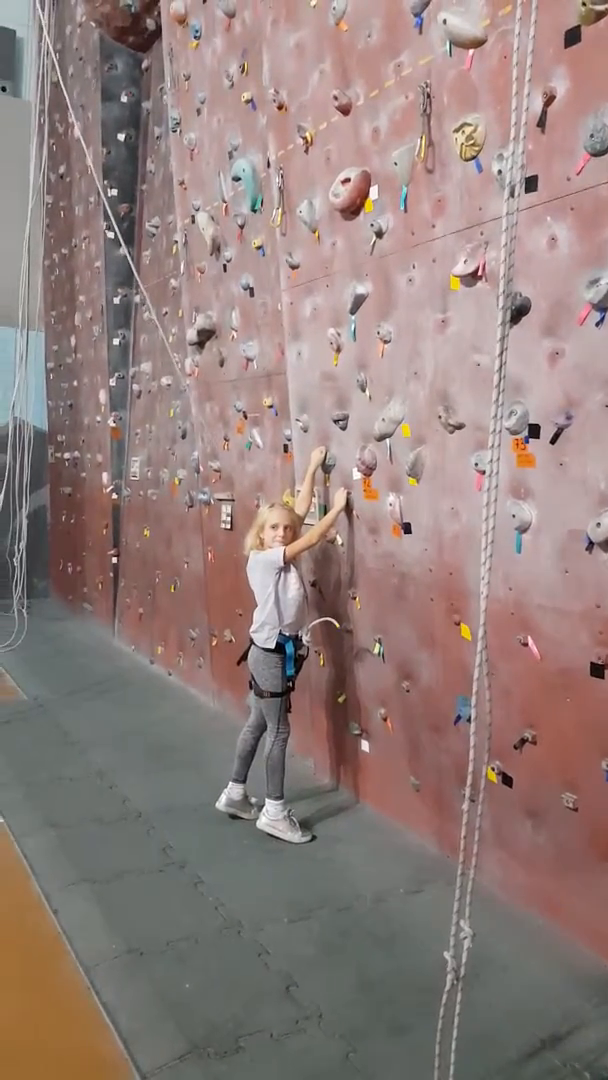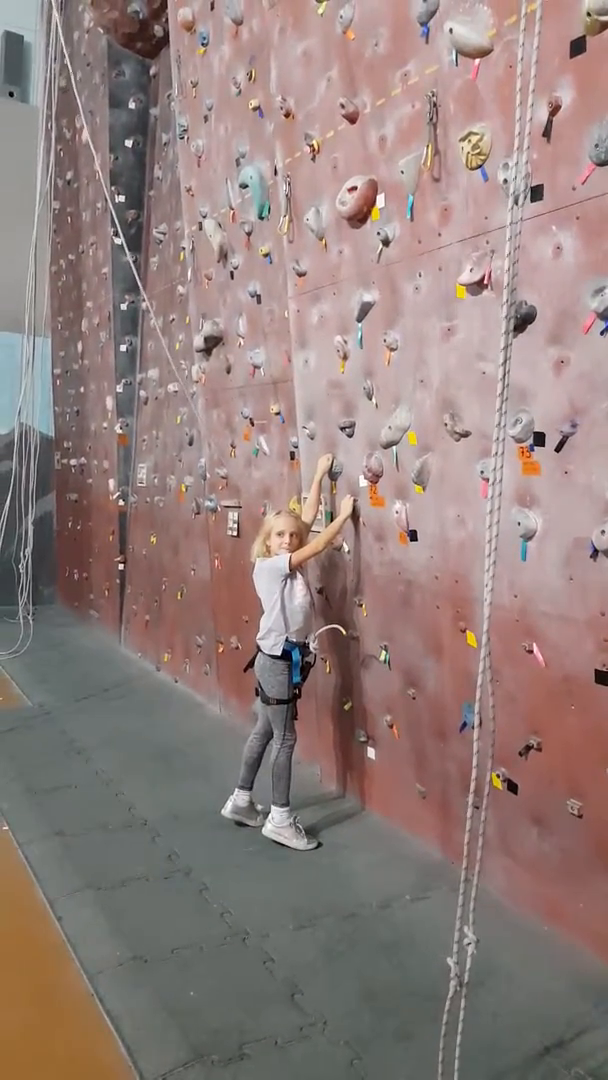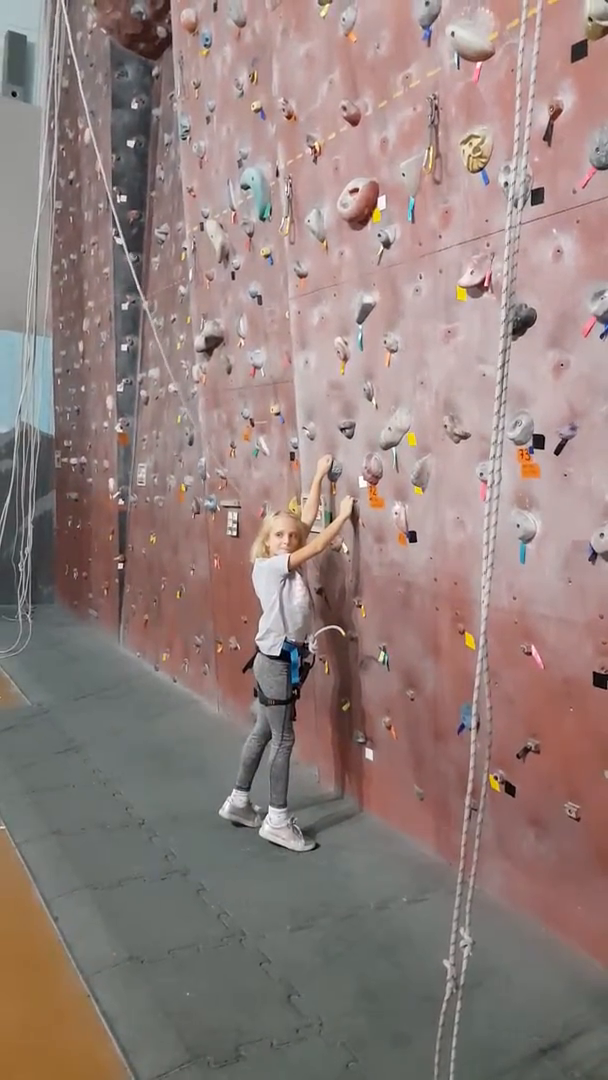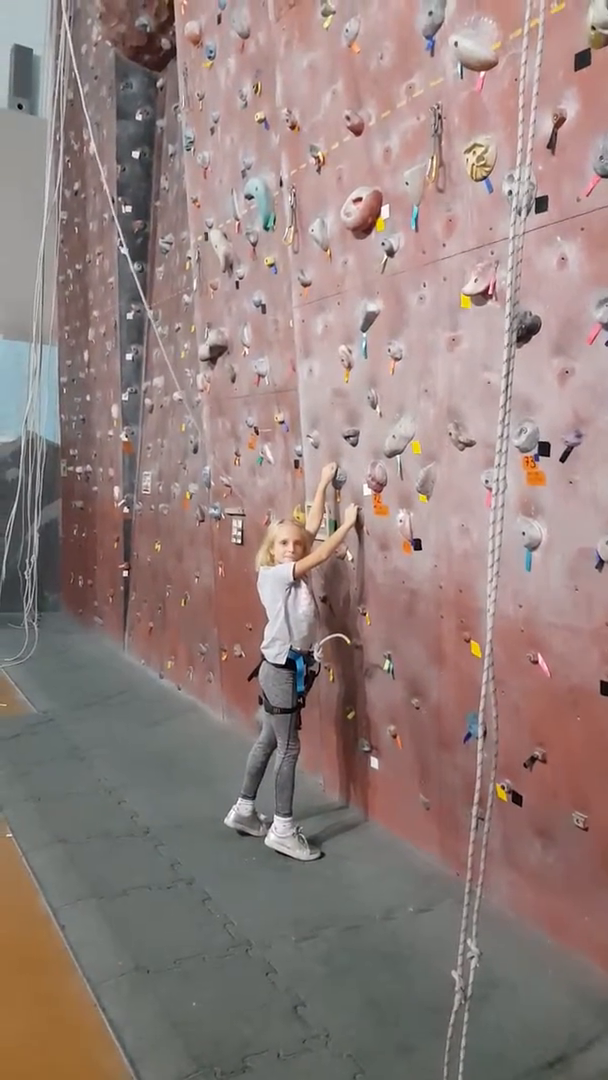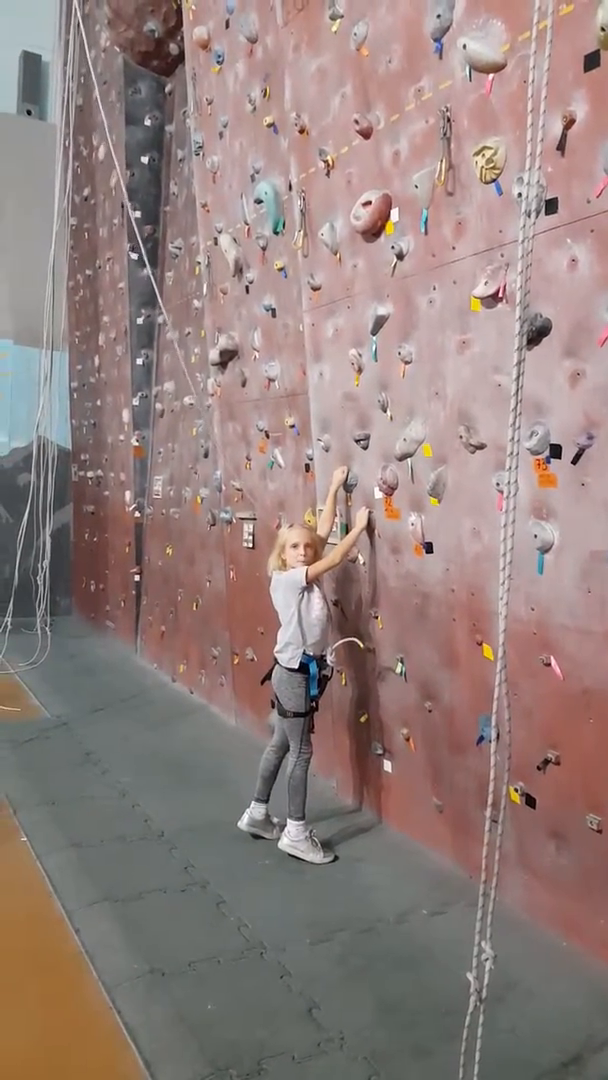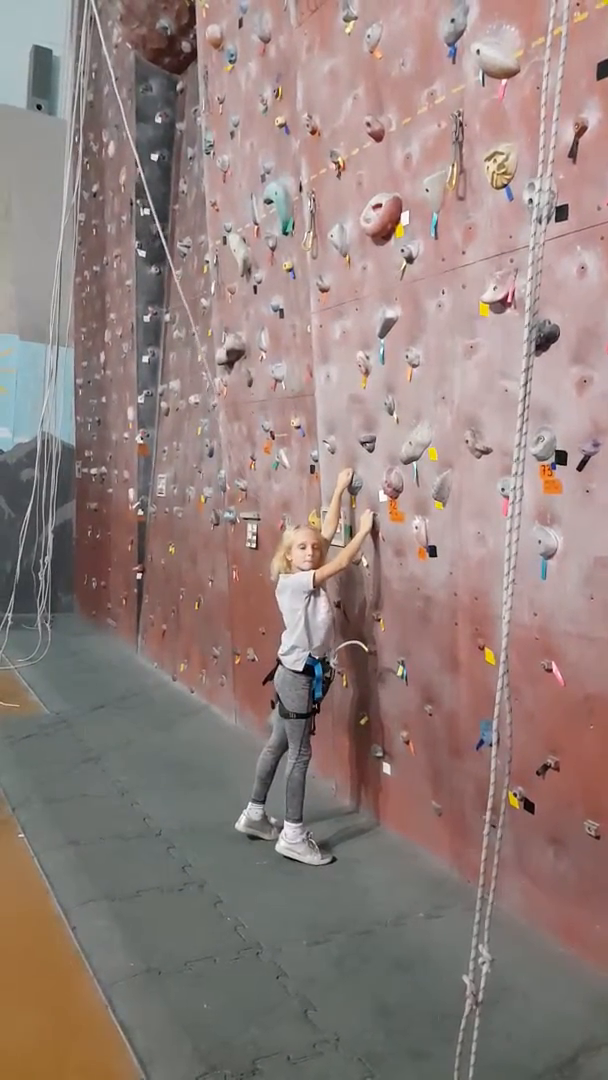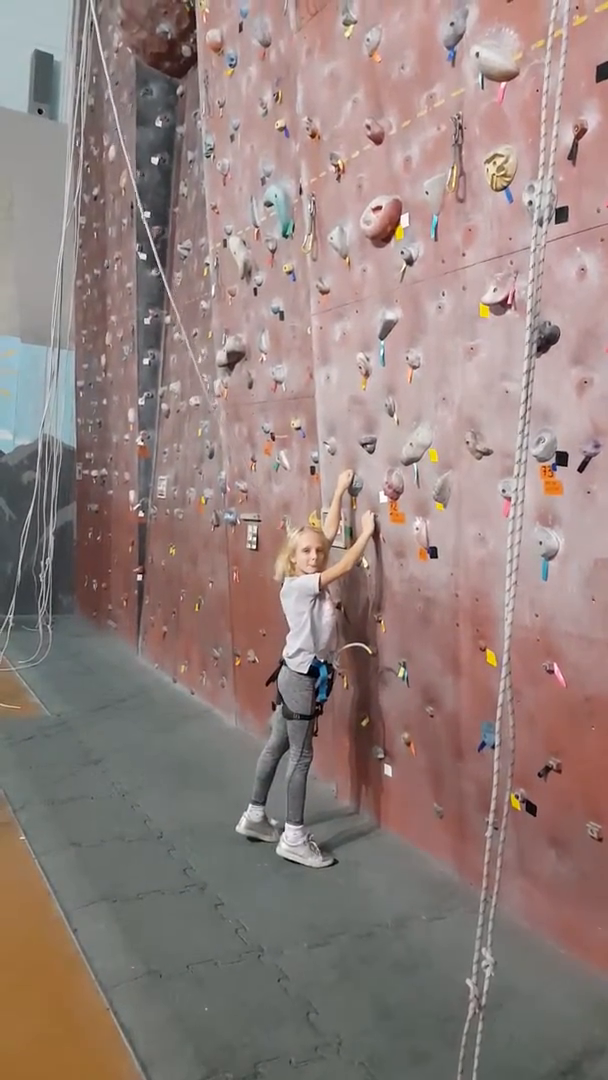
dt=0.3s
person 1, frame 1
left shoulder: (284, 555)
right shoulder: (262, 559)
left elbow: (300, 512)
right elbow: (312, 539)
left wrist: (313, 469)
right wrist: (337, 507)
left hip: (281, 650)
right hip: (269, 651)
left knee: (258, 724)
right knee: (278, 731)
left ankle: (234, 794)
right ankle: (274, 812)
person 1, frame 2
left shoulder: (291, 562)
right shoulder: (267, 567)
left elbow: (308, 519)
right elbow: (319, 546)
left wrist: (320, 476)
right wrist: (344, 515)
left hip: (288, 657)
right hip: (276, 659)
left knee: (265, 731)
right knee: (285, 738)
left ankle: (240, 801)
right ankle: (279, 819)
person 1, frame 3
left shoulder: (290, 563)
right shoulder: (267, 567)
left elbow: (307, 519)
right elbow: (318, 546)
left wrist: (320, 476)
right wrist: (343, 515)
left hip: (287, 658)
right hip: (275, 659)
left knee: (263, 732)
right knee: (283, 739)
left ankle: (238, 801)
right ankle: (277, 820)
person 1, frame 4
left shoulder: (295, 571)
right shoulder: (271, 575)
left elbow: (312, 528)
right elbow: (322, 555)
left wrist: (324, 484)
right wrist: (348, 523)
left hip: (294, 665)
right hip: (280, 667)
left knee: (268, 741)
right knee: (288, 748)
left ankle: (243, 811)
right ankle: (282, 830)
person 1, frame 5
left shoulder: (307, 576)
right shoulder: (284, 580)
left elbow: (323, 532)
right elbow: (334, 559)
left wrist: (334, 489)
right wrist: (359, 526)
left hip: (306, 670)
right hip: (294, 671)
left knee: (281, 744)
right knee: (301, 752)
left ankle: (257, 814)
right ankle: (296, 833)
person 1, frame 6
left shoulder: (310, 577)
right shoulder: (291, 583)
left elbow: (327, 533)
right elbow: (340, 564)
left wrist: (340, 490)
right wrist: (364, 530)
left hip: (303, 673)
right hip: (297, 674)
left knee: (278, 746)
right knee: (299, 754)
left ankle: (254, 815)
right ankle: (292, 835)
person 1, frame 7
left shoulder: (312, 580)
right shoulder: (297, 586)
left elbow: (328, 534)
right elbow: (345, 567)
left wrist: (340, 492)
right wrist: (367, 532)
left hip: (303, 675)
right hip: (301, 676)
left knee: (277, 746)
right knee: (301, 756)
left ankle: (254, 817)
right ankle: (294, 838)
